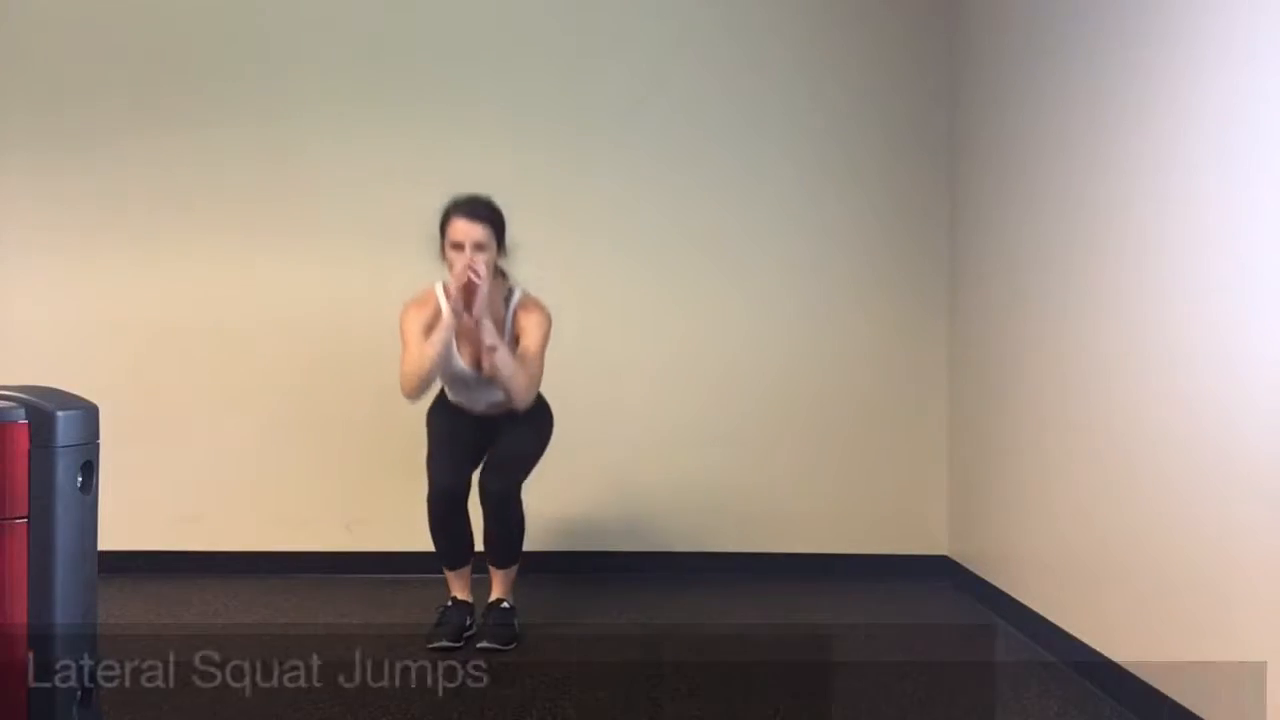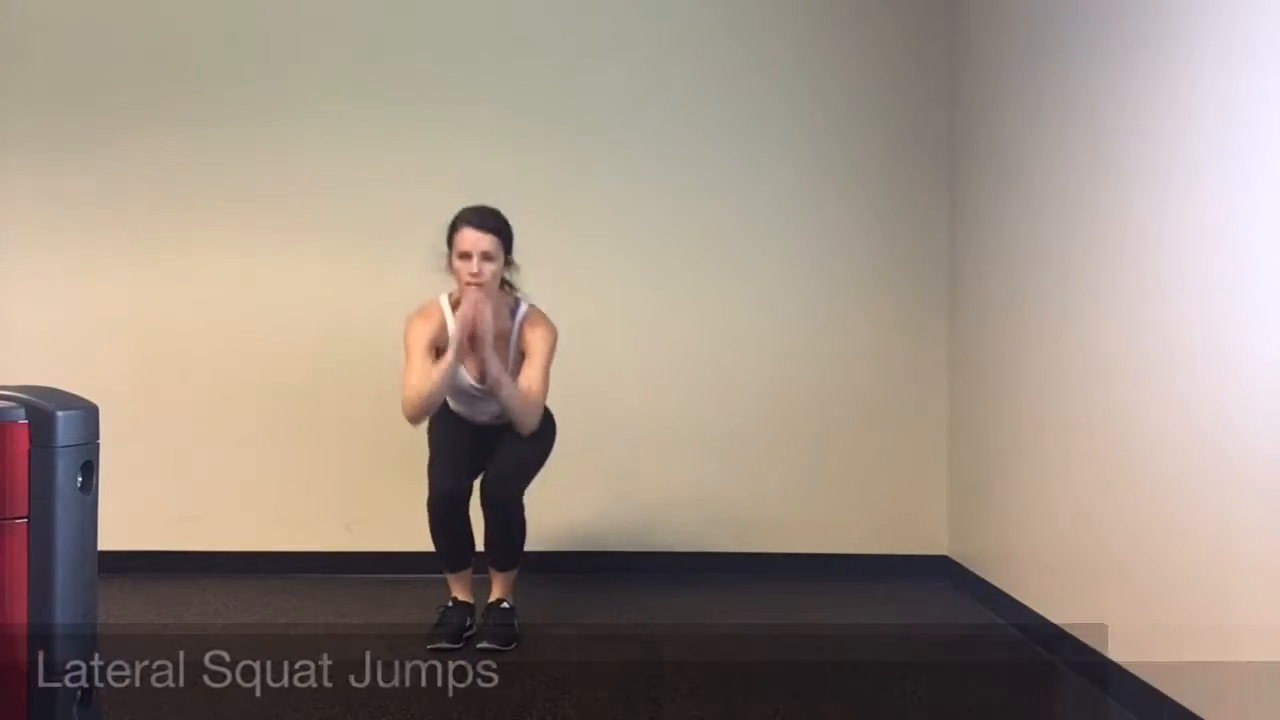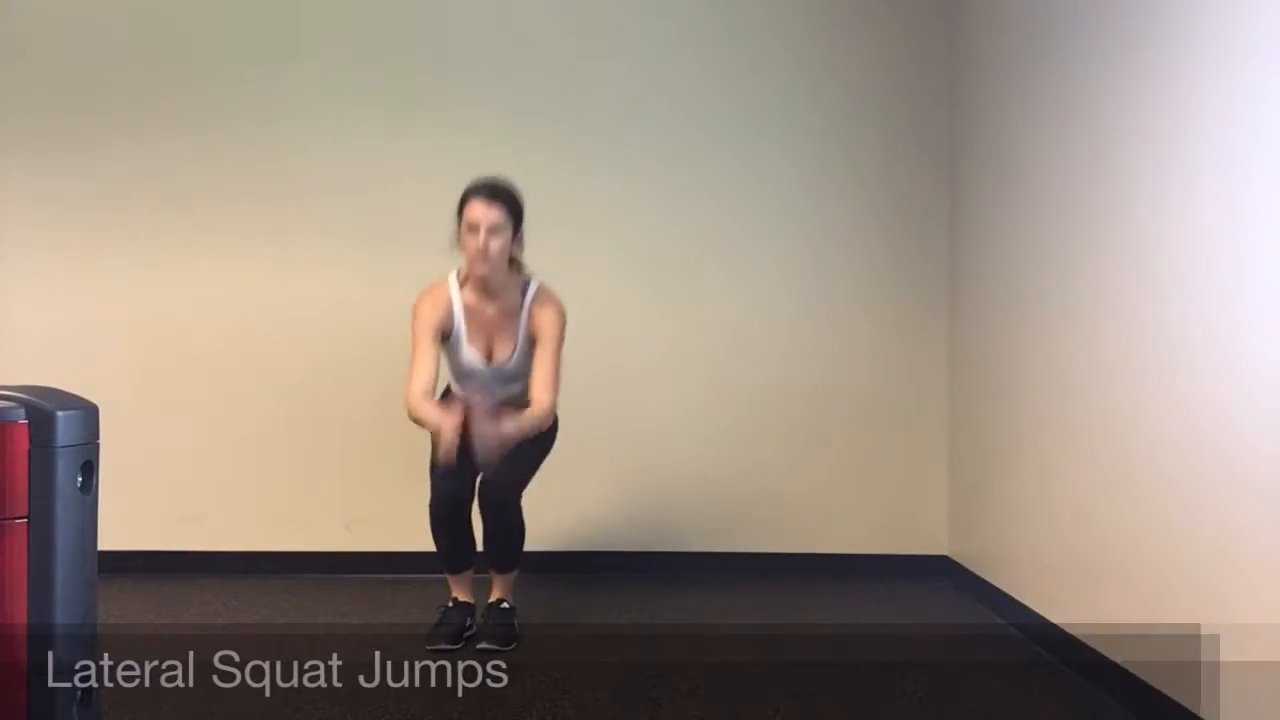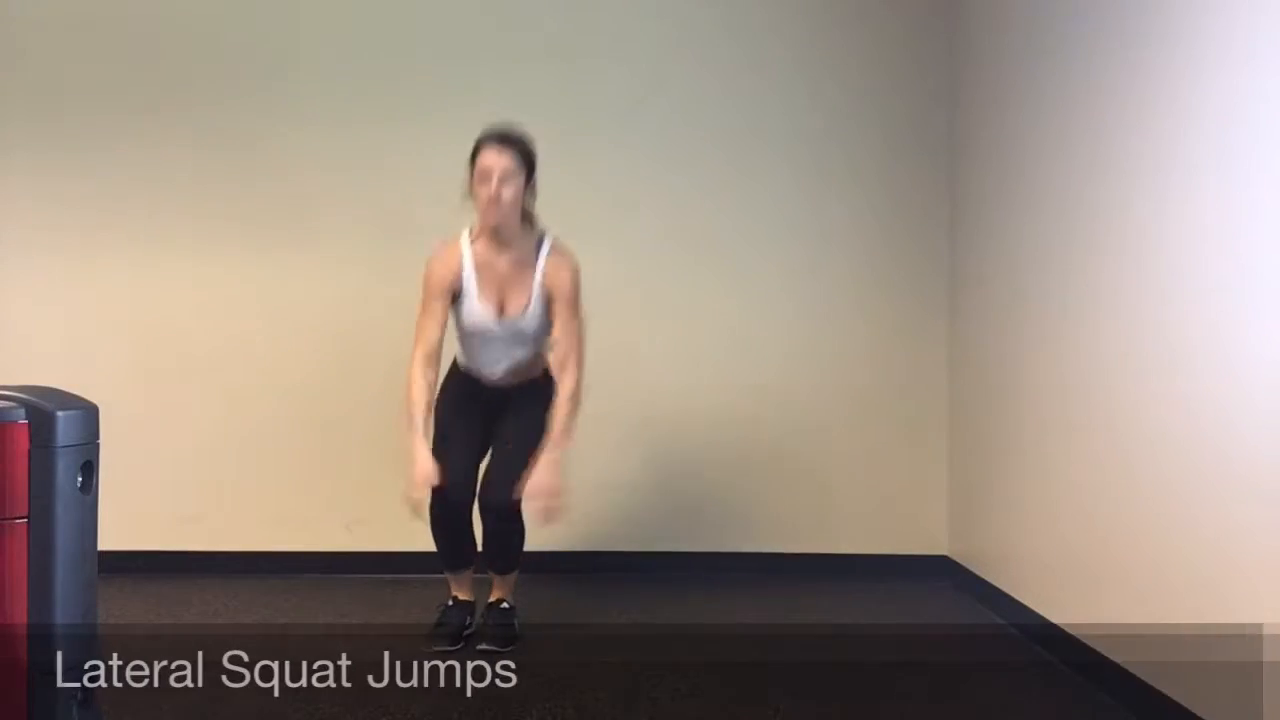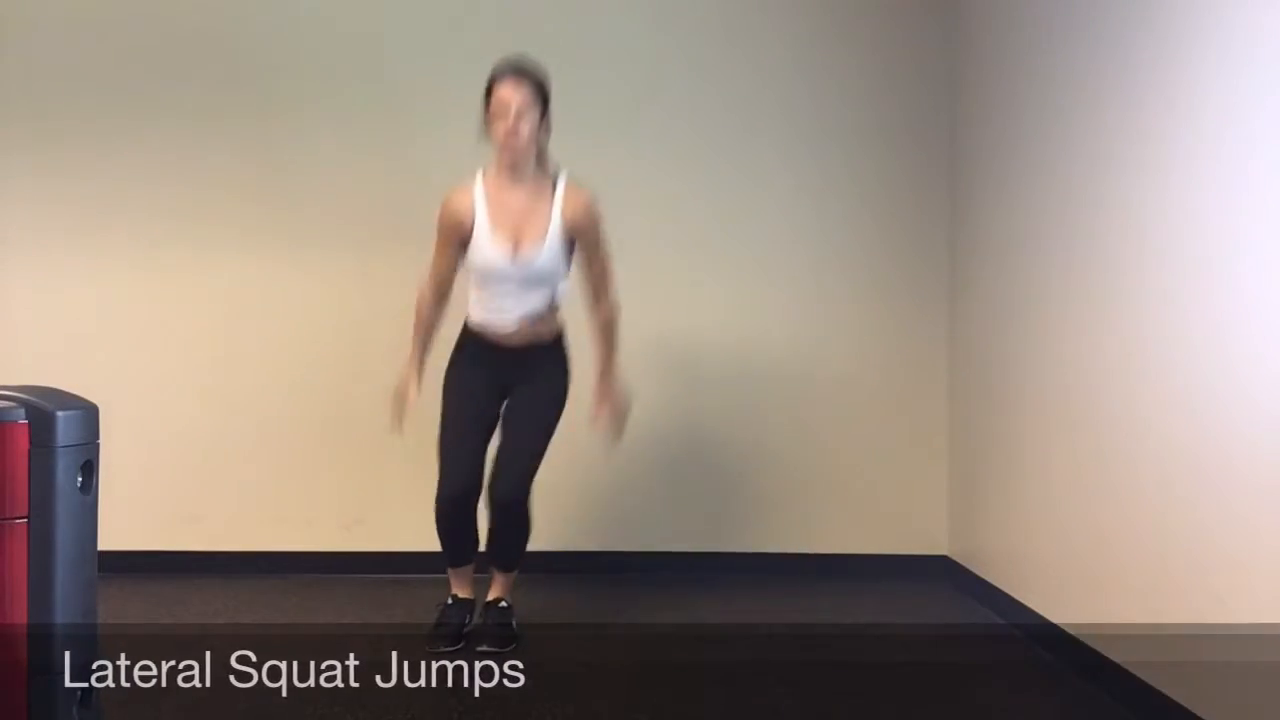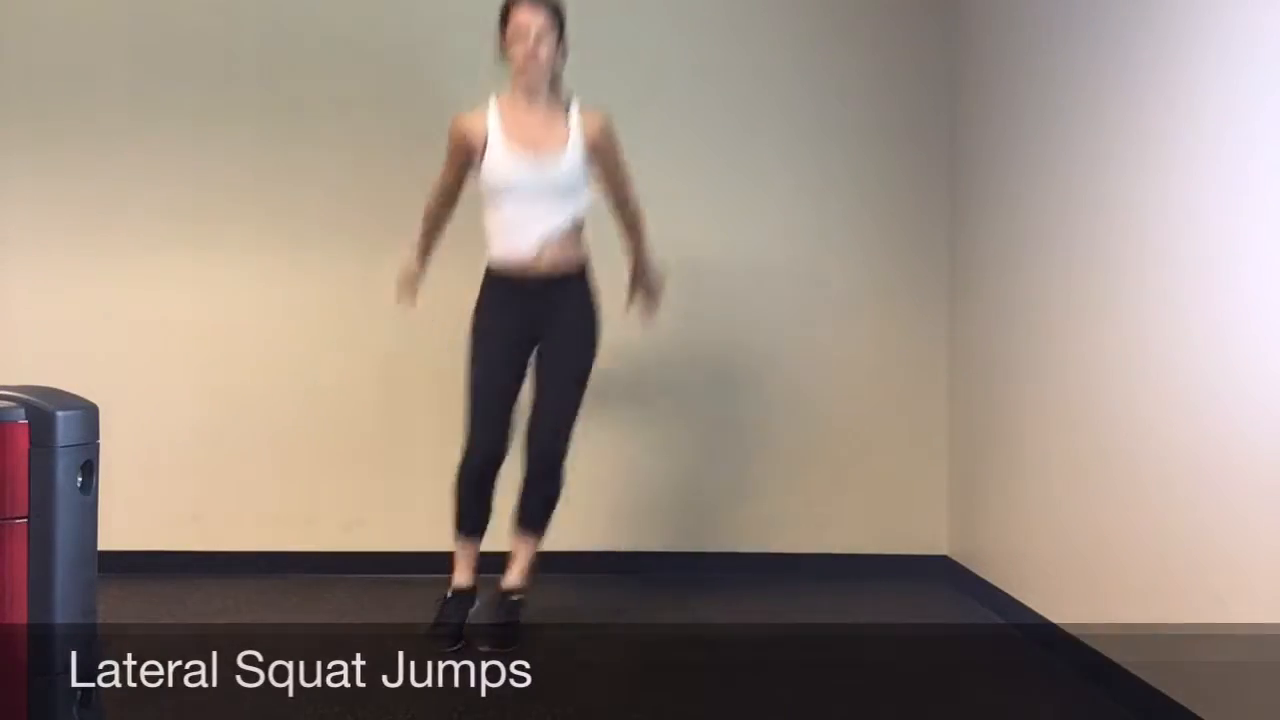
dt=0.1s
person 1, frame 1
left shoulder: (529, 313)
right shoulder: (424, 308)
left elbow: (524, 395)
right elbow: (412, 387)
left wrist: (484, 324)
right wrist: (451, 320)
left hip: (519, 420)
right hip: (457, 416)
left knee: (498, 488)
right knee: (444, 491)
left ankle: (501, 602)
right ankle: (459, 601)
person 1, frame 2
left shoulder: (535, 327)
right shoulder: (428, 323)
left elbow: (527, 414)
right elbow: (413, 408)
left wrist: (491, 352)
right wrist: (455, 353)
left hip: (518, 430)
right hip: (459, 426)
left knee: (500, 492)
right knee: (446, 496)
left ankle: (502, 603)
right ankle: (460, 602)
person 1, frame 3
left shoulder: (544, 308)
right shoulder: (436, 302)
left elbow: (544, 407)
right elbow: (415, 399)
left wrist: (502, 430)
right wrist: (443, 422)
left hip: (519, 423)
right hip: (460, 417)
left knee: (498, 492)
right knee: (447, 497)
left ankle: (501, 601)
right ankle: (460, 602)
person 1, frame 4
left shoulder: (557, 267)
right shoulder: (450, 264)
left elbow: (569, 369)
right elbow: (422, 362)
left wrist: (549, 461)
right wrist: (421, 451)
left hip: (529, 396)
right hip: (466, 393)
left knee: (498, 496)
right knee: (447, 495)
left ankle: (501, 602)
right ankle: (461, 600)
person 1, frame 5
left shoulder: (574, 205)
right shoulder: (463, 205)
left elbow: (602, 299)
right elbow: (434, 292)
left wrist: (608, 375)
right wrist: (413, 367)
left hip: (542, 365)
right hip: (476, 359)
left knee: (509, 487)
right knee: (455, 489)
left ankle: (500, 600)
right ankle: (459, 598)
person 1, frame 6
left shoulder: (589, 124)
right shoulder: (476, 127)
left elbow: (623, 195)
right elbow: (444, 195)
left wrist: (641, 265)
right wrist: (419, 262)
left hip: (568, 299)
right hip: (503, 299)
left knee: (548, 443)
right knee: (484, 444)
left ankle: (516, 585)
right ankle: (461, 583)
